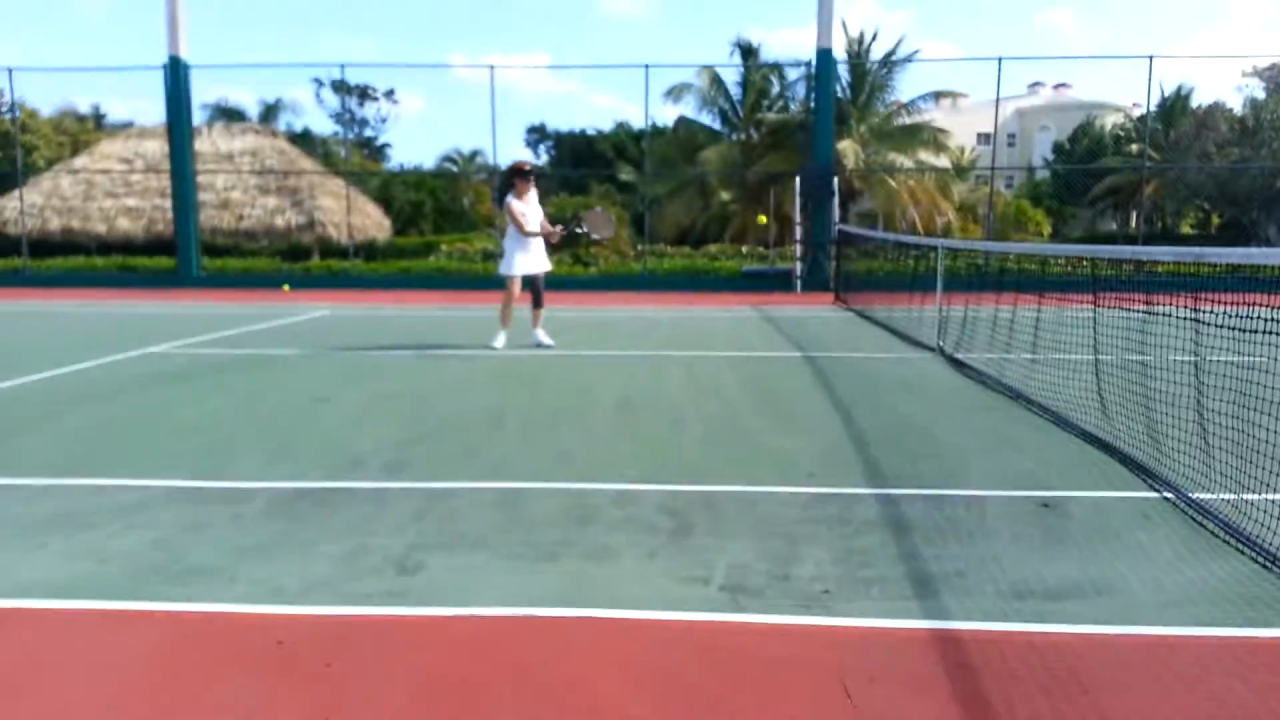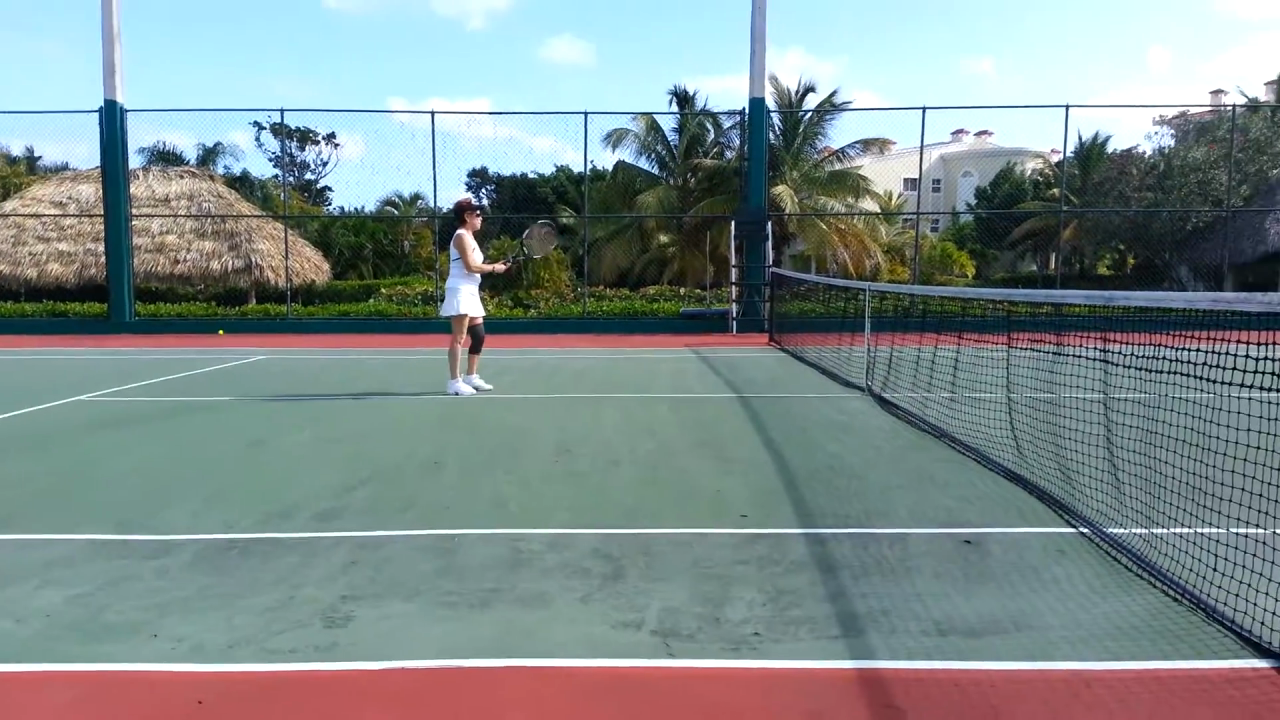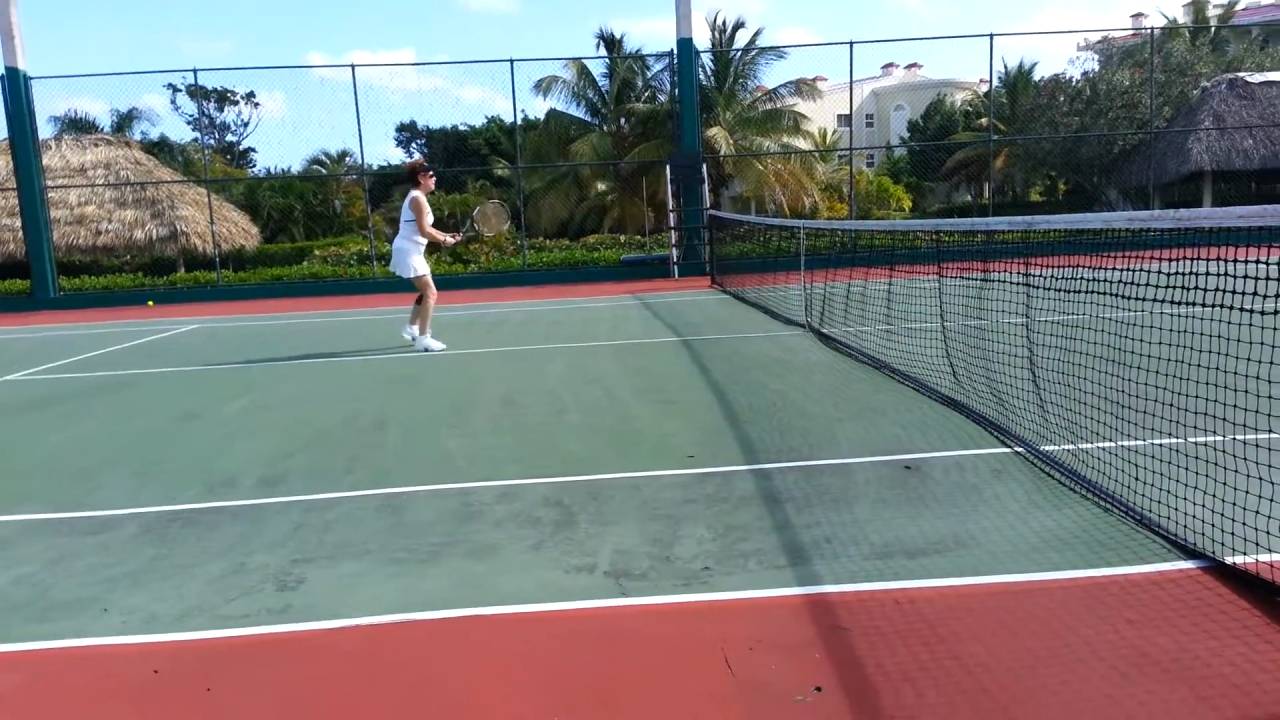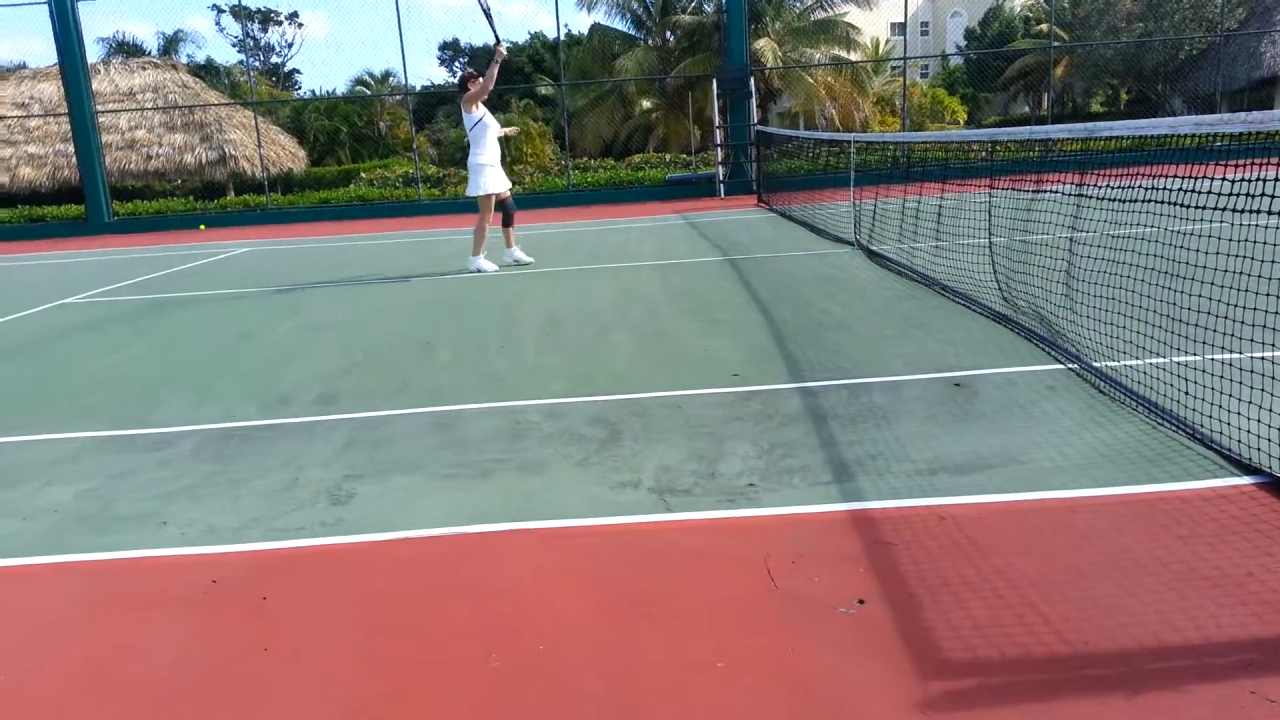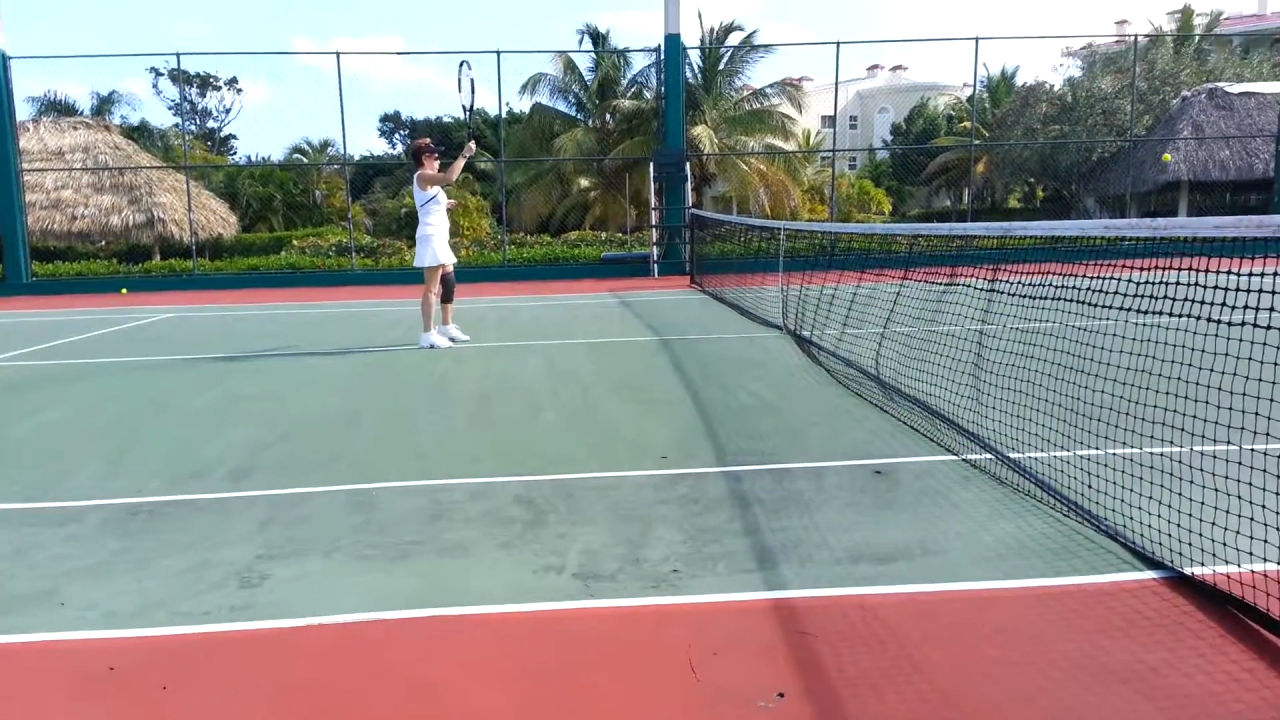
dt=1s
person 1, frame 1
left shoulder: (533, 192)
right shoulder: (511, 203)
right elbow: (525, 231)
left wrist: (550, 230)
right wrist: (547, 233)
left hip: (536, 249)
right hip: (517, 250)
left knee: (538, 292)
right knee: (512, 294)
left ankle: (538, 332)
right ankle: (502, 333)
person 1, frame 2
left shoulder: (469, 237)
right shoulder: (461, 236)
right elbow: (471, 267)
left wrist: (495, 266)
right wrist: (494, 268)
left hip: (470, 292)
right hip: (460, 291)
left knee: (478, 335)
right knee: (459, 338)
left ankle: (471, 377)
right ankle: (454, 382)
person 1, frame 3
left shoulder: (418, 197)
right shoulder: (418, 199)
left elbow: (425, 228)
right elbow: (425, 232)
left wrist: (447, 235)
right wrist: (444, 240)
left hip: (411, 251)
right hip: (408, 251)
left knee: (426, 291)
right knee: (431, 293)
left ankle: (412, 328)
right ankle: (424, 338)
person 1, frame 4
left shoulder: (478, 108)
right shoulder: (468, 100)
right elbow: (487, 88)
left wrist: (504, 131)
right wrist: (496, 60)
left hip: (492, 165)
right hip: (482, 166)
left knee: (509, 208)
right knee: (486, 215)
left ankle: (511, 251)
right ankle: (476, 259)
person 1, frame 5
left shoulder: (427, 179)
right shoulder: (423, 176)
right elbow: (449, 177)
left wrist: (443, 204)
right wrist: (465, 154)
left hip: (438, 238)
right hip: (431, 237)
left knee: (448, 283)
right knee: (432, 288)
left ankle: (447, 327)
right ankle: (428, 334)
